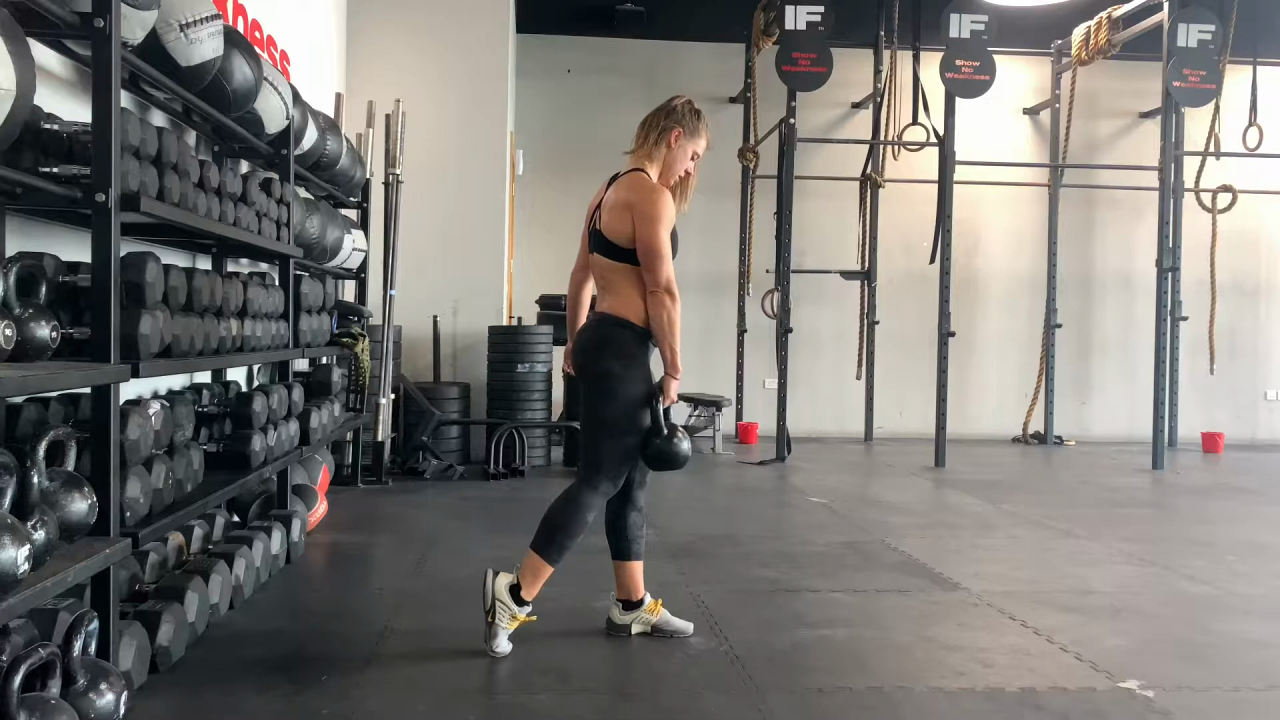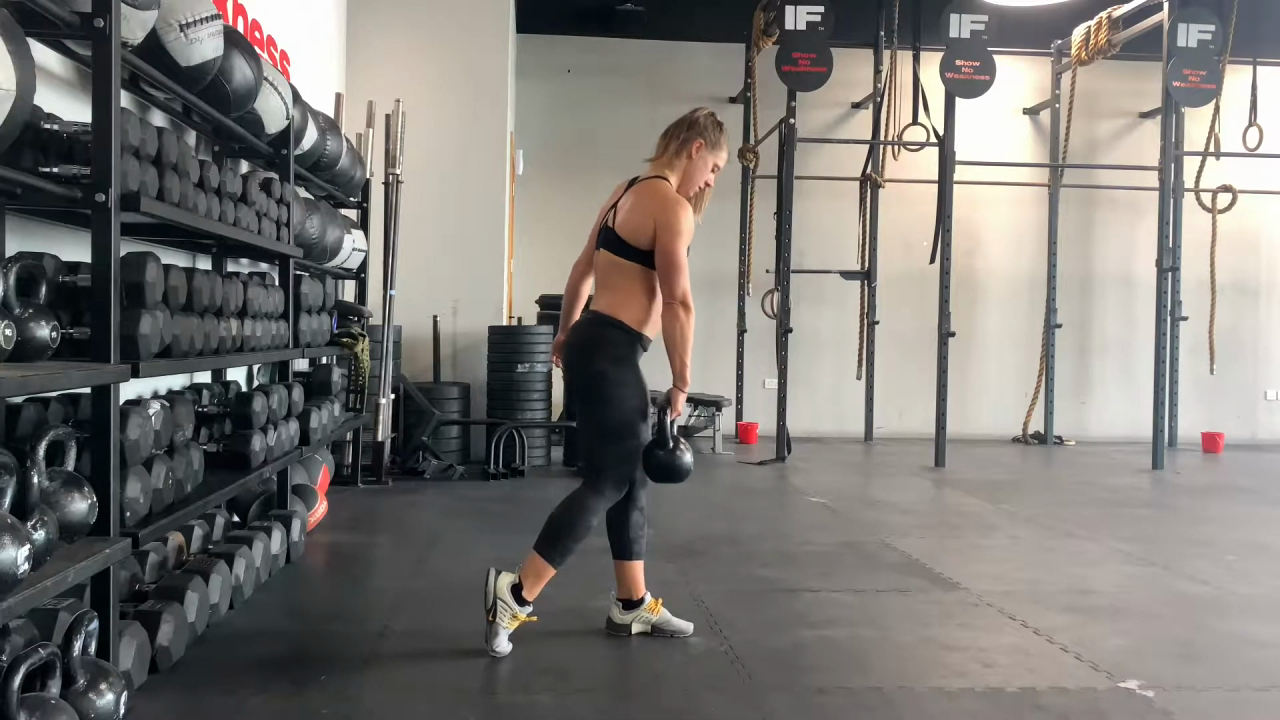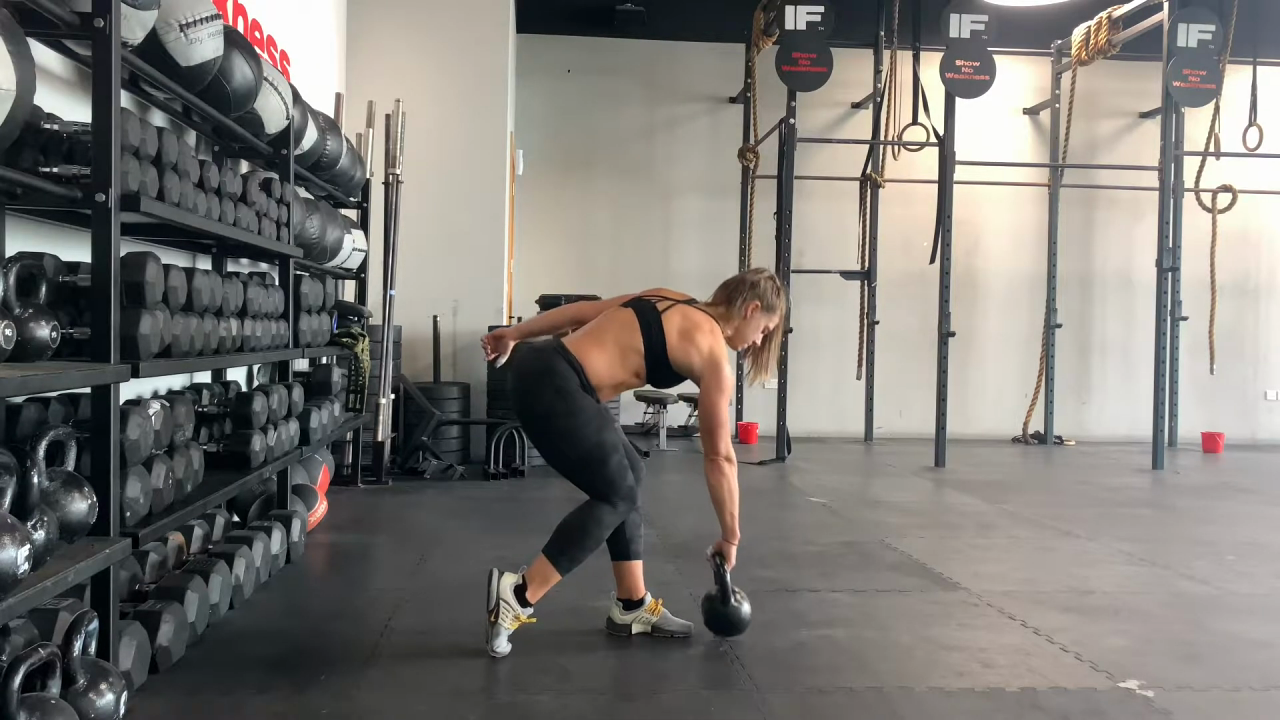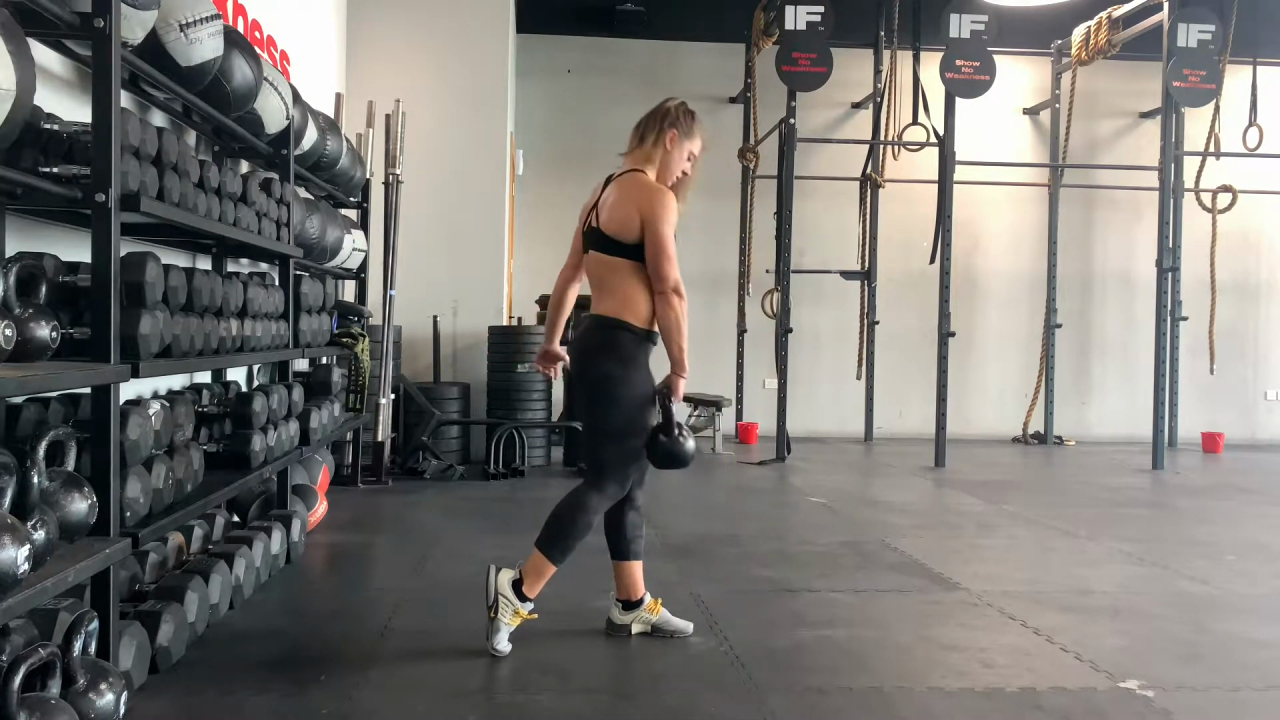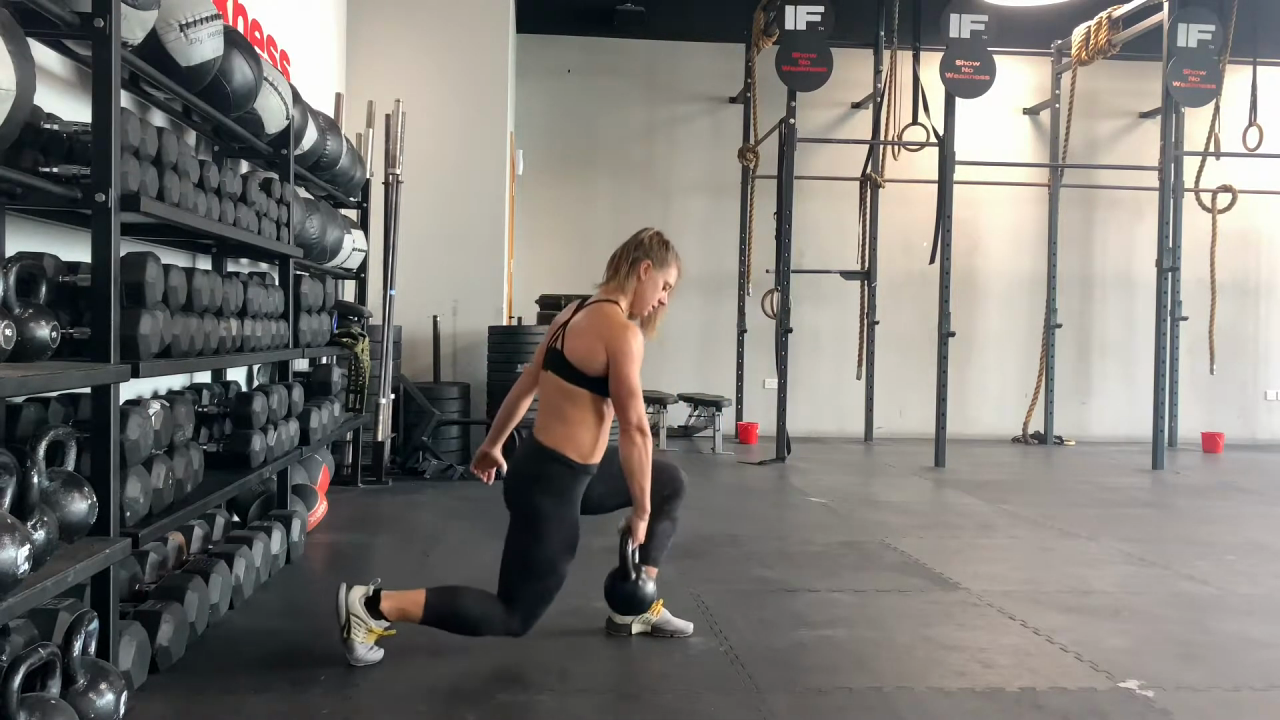
dt=1s
person 1, frame 1
left shoulder: (613, 189)
right shoulder: (651, 195)
left elbow: (582, 275)
right elbow: (661, 291)
left wrist: (575, 343)
right wrist: (673, 369)
left hip: (600, 342)
right hip: (621, 351)
left knee: (629, 480)
right knee: (600, 480)
left ankle: (631, 605)
right ankle: (513, 593)
person 1, frame 2
left shoulder: (627, 192)
right shoulder: (671, 205)
left elbow: (582, 270)
right elbow: (677, 302)
left wrist: (565, 334)
right wrist: (682, 383)
left hip: (592, 342)
right hip: (610, 352)
left knee: (630, 477)
right knee: (605, 483)
left ankle: (632, 605)
right ankle: (514, 594)
person 1, frame 3
left shoulder: (670, 303)
right shoulder: (713, 355)
left elbow: (584, 310)
right elbow: (719, 458)
left wrist: (514, 334)
right wrist: (730, 536)
left hip: (541, 365)
right hip: (552, 385)
left knee: (628, 475)
right knee: (616, 495)
left ankle: (632, 606)
right ankle: (517, 596)
person 1, frame 4
left shoulder: (605, 191)
right shoulder: (654, 197)
left elbow: (570, 276)
right elbow: (669, 291)
left wrist: (553, 340)
right wrist: (680, 370)
left hip: (600, 345)
right hip: (620, 352)
left knee: (628, 479)
right knee: (608, 482)
left ankle: (631, 605)
right ankle: (515, 592)
person 1, frame 5
left shoulder: (575, 313)
right shoulder: (621, 331)
left elbow: (525, 386)
right elbow: (634, 428)
left wrist: (492, 445)
right wrist: (640, 512)
left hip: (558, 467)
right hip: (552, 484)
left knee: (670, 485)
right knee: (514, 616)
left ankle: (634, 609)
right ankle: (371, 607)
